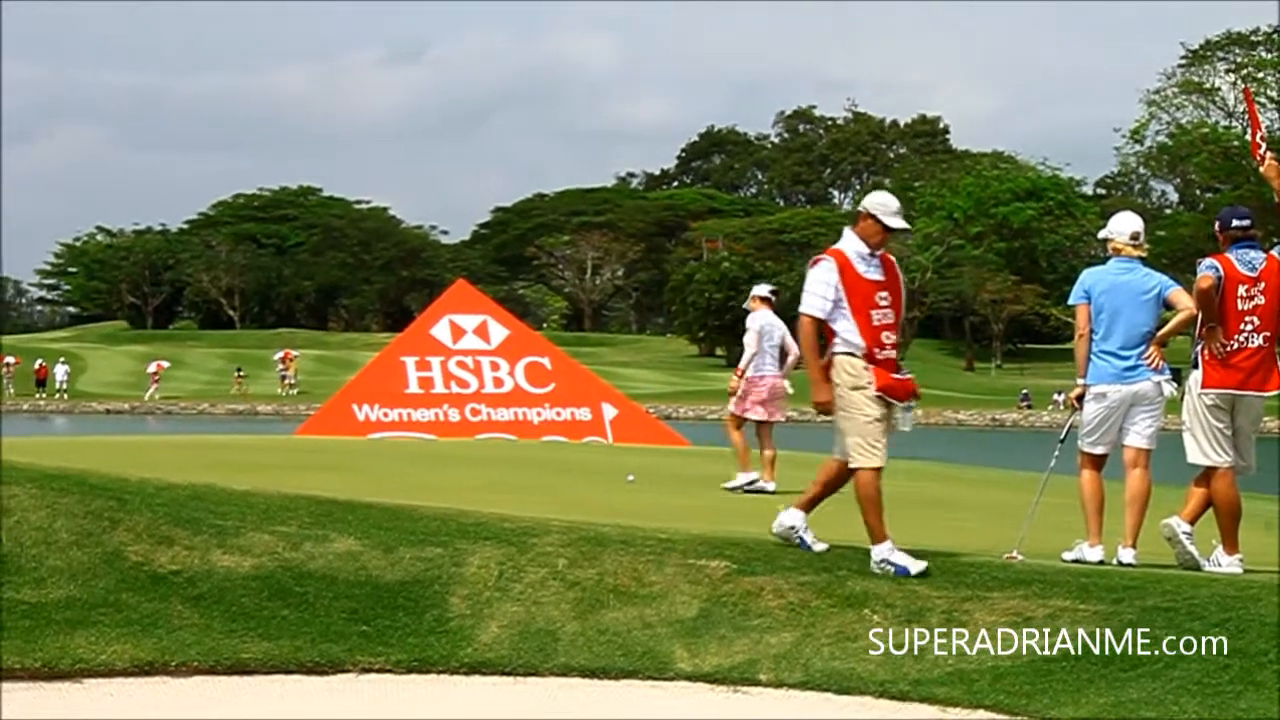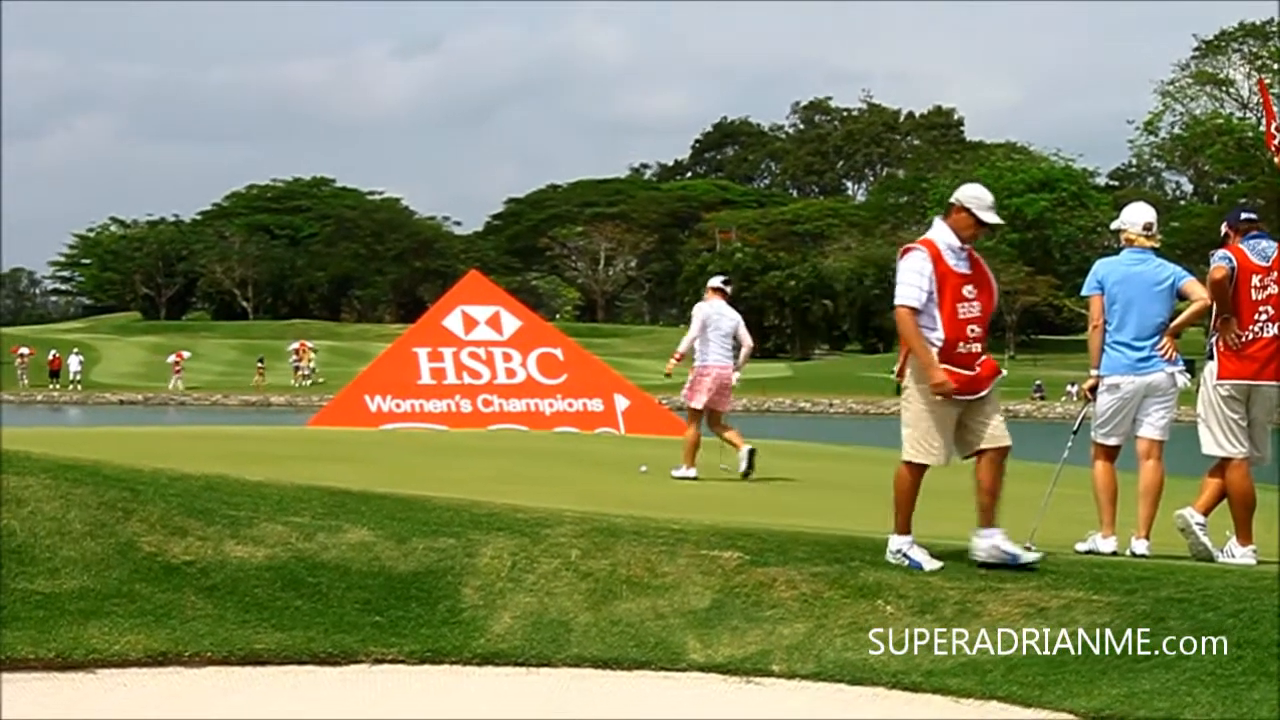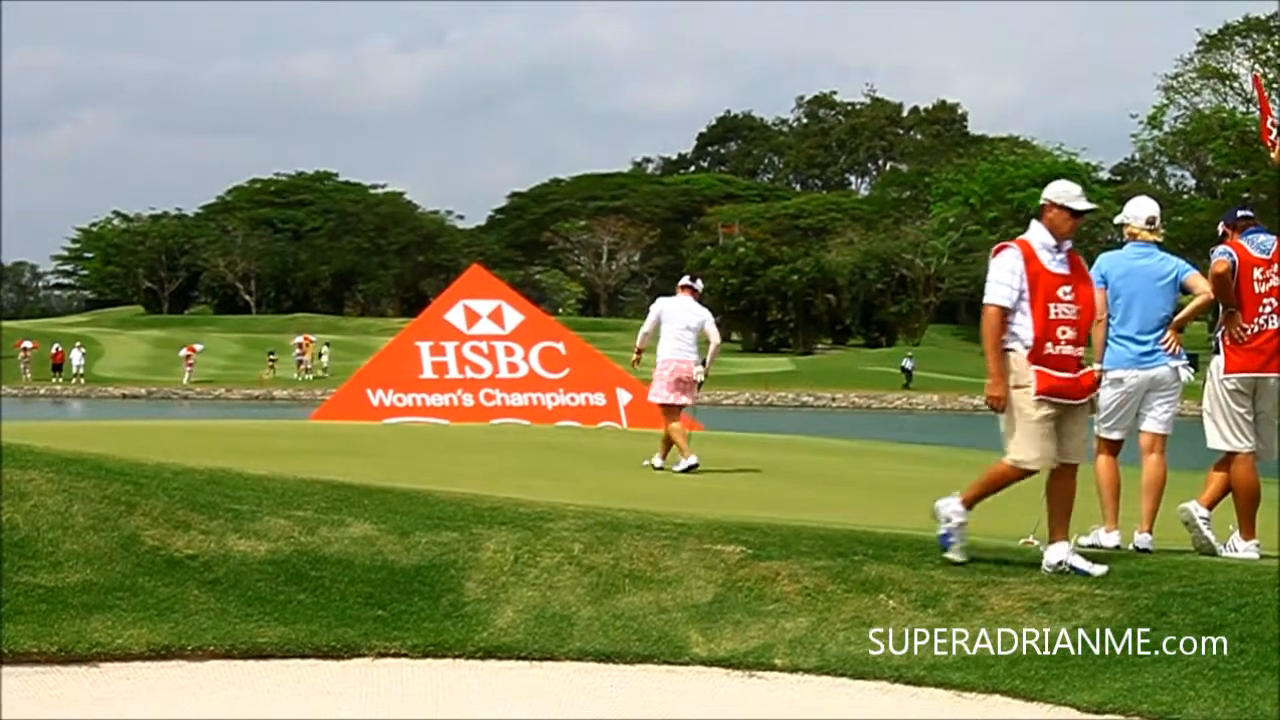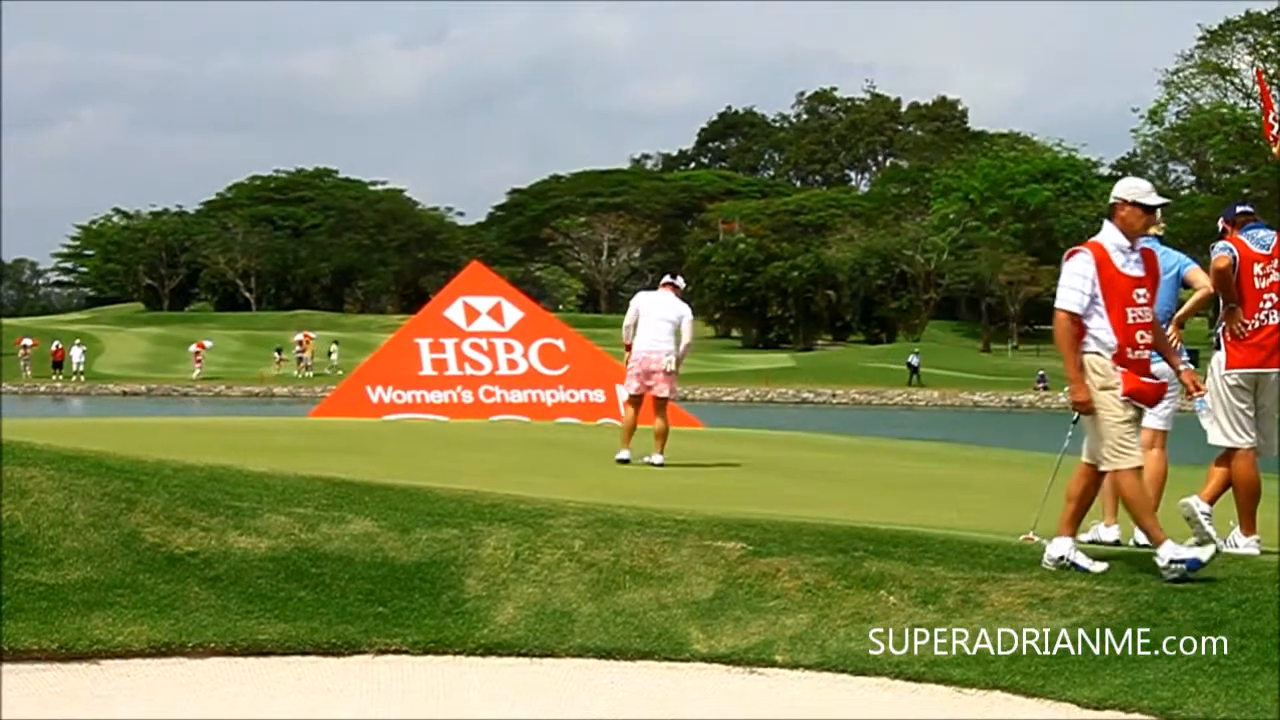
dt=0.4s
person 1, frame 1
left shoulder: (888, 264)
right shoulder: (831, 266)
right elbow: (808, 325)
left wrist: (899, 374)
right wrist: (818, 383)
left hip: (883, 376)
right hip: (853, 373)
left knee: (852, 458)
right knee: (869, 461)
left ankle: (793, 517)
right ankle: (882, 550)
person 1, frame 2
left shoulder: (972, 259)
right shoulder: (921, 255)
right elbow: (904, 315)
left wrist: (981, 365)
right wrist: (932, 368)
left hip: (973, 373)
right hip: (935, 374)
left knee: (994, 448)
right knee: (919, 458)
left ankle: (989, 538)
right ankle: (900, 541)
person 1, frame 3
left shoulder: (1075, 260)
right shoulder: (1014, 255)
right elbow: (992, 318)
left wrist: (1086, 375)
right wrist: (996, 378)
left hip: (1067, 375)
right hip: (1028, 371)
left knee: (1066, 464)
right knee: (1026, 461)
left ankle: (1059, 549)
right ankle: (956, 508)
person 1, frame 4
left shoulder: (1147, 258)
right shoulder: (1089, 258)
right elbow: (1065, 320)
left wrist: (1181, 367)
right wrist: (1076, 380)
left hip: (1134, 375)
right hip: (1105, 372)
left knee: (1096, 463)
right knee: (1128, 464)
left ankle: (1061, 546)
right ankle: (1167, 552)
person 2, frame 1
left shoulder: (1216, 263)
left elbow: (1204, 286)
left wrist: (1212, 326)
left hip: (1213, 379)
left knee: (1220, 467)
right knee: (1225, 466)
left ankle: (1230, 556)
right ankle: (1185, 522)
person 2, frame 2
left shoulder: (1230, 254)
left elbow: (1218, 277)
left wrist: (1225, 316)
left hip: (1229, 370)
left knee: (1235, 457)
right knee: (1239, 456)
left ankle: (1243, 546)
right ankle: (1198, 512)
person 2, frame 3
left shoulder: (1229, 249)
left elbow: (1219, 270)
left wrist: (1230, 310)
left hip: (1235, 364)
left knee: (1240, 452)
right knee: (1244, 451)
left ankle: (1246, 540)
right ankle: (1202, 506)
person 2, frame 4
left shoulder: (1228, 245)
left elbow: (1221, 266)
left wrist: (1230, 305)
left hip: (1236, 360)
left knee: (1242, 447)
right knee: (1246, 445)
left ankle: (1247, 535)
right ankle: (1204, 501)
person 3, frame 1
left shoulder: (1090, 278)
right shoulder: (1156, 280)
left elbow: (1083, 333)
right elbow: (1189, 309)
left wrist: (1080, 381)
right wrist: (1159, 340)
left hip: (1104, 383)
right hip: (1147, 382)
left knee: (1090, 464)
right knee: (1137, 464)
left ankle: (1093, 545)
right ankle: (1128, 548)
person 3, frame 2
left shoulder: (1103, 268)
right shoulder: (1170, 271)
left elbow: (1096, 324)
right elbow: (1203, 299)
left wrist: (1094, 372)
right wrist: (1172, 331)
left hip: (1118, 373)
right hip: (1161, 373)
left knee: (1103, 455)
right knee: (1150, 455)
left ankle: (1106, 536)
right ankle: (1141, 539)
person 3, frame 3
left shoulder: (1106, 262)
right shoulder: (1173, 265)
left elbow: (1099, 319)
right elbow: (1207, 293)
left wrist: (1096, 365)
right wrist: (1176, 324)
left hip: (1121, 368)
right hip: (1164, 367)
left knee: (1106, 449)
right knee: (1153, 449)
left ankle: (1109, 531)
right ankle: (1145, 533)
person 3, frame 4
right shoulder: (1174, 260)
right elbow: (1206, 287)
right wrist: (1177, 321)
right hip: (1164, 365)
right knee: (1153, 446)
left ankle: (1109, 523)
right ankle: (1145, 529)
person 4, frame 1
left shoulder: (756, 317)
right shoulder: (778, 323)
left elbow: (752, 349)
right elbow: (794, 353)
left wrist: (737, 375)
right wrist: (781, 374)
left hip: (757, 380)
right hip: (774, 381)
left knee: (733, 426)
right knee: (764, 434)
left ankle: (746, 472)
right ankle: (767, 480)
person 4, frame 2
left shoulder: (703, 307)
right shoulder: (734, 315)
left elbow: (693, 334)
right elbow: (749, 345)
left wrist: (675, 358)
right wrist: (737, 368)
left hip: (706, 368)
right hip: (725, 371)
left knee: (693, 421)
right knee: (715, 423)
left ankle: (688, 467)
right ankle: (744, 448)
person 4, frame 3
left shoulder: (663, 302)
right shoulder: (703, 312)
left elbow: (645, 330)
right elbow: (716, 341)
left wrist: (638, 351)
right wrist: (707, 365)
left hip: (667, 363)
right hip: (690, 366)
left knee: (670, 418)
right knee: (674, 415)
left ankle: (689, 457)
right ankle: (660, 458)
person 4, frame 4
left shoulder: (641, 296)
right shoulder: (683, 308)
left elbow: (627, 324)
right elbow: (687, 340)
left wrist: (628, 349)
right wrist: (678, 362)
left hip: (641, 354)
right hip: (665, 357)
left knee: (632, 406)
right knee: (660, 411)
left ankle: (624, 450)
right ankle: (658, 454)
